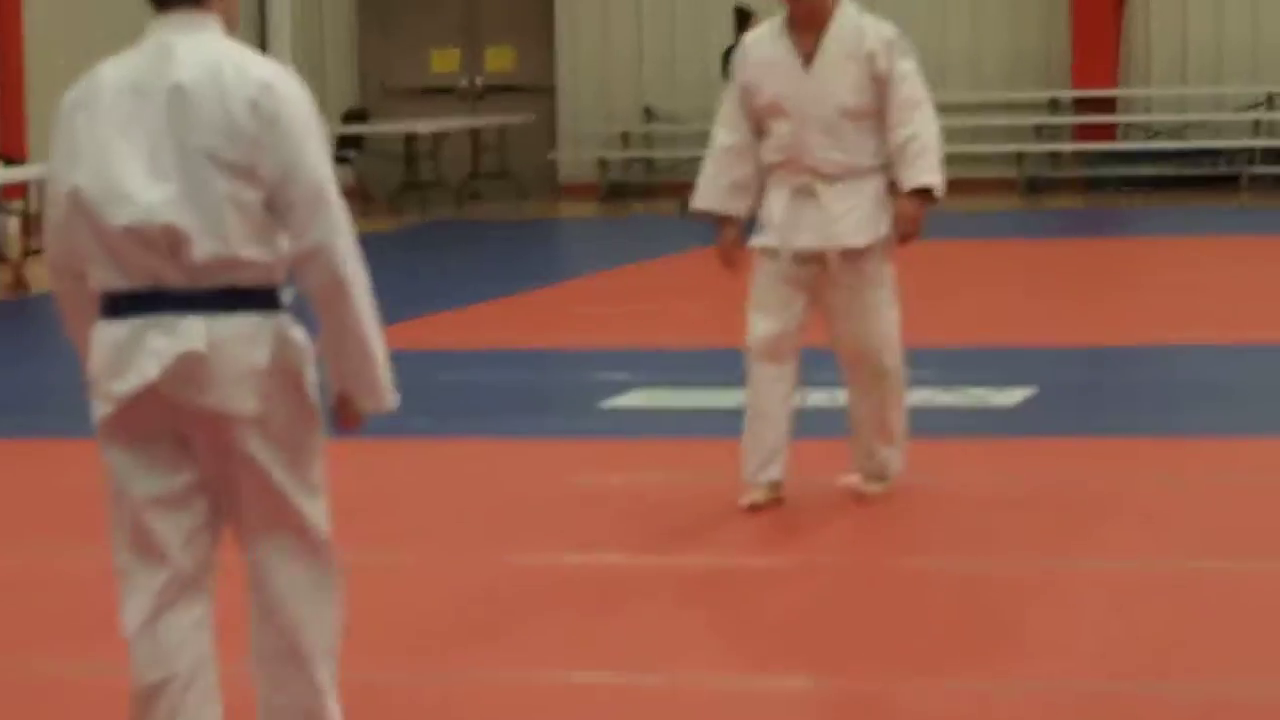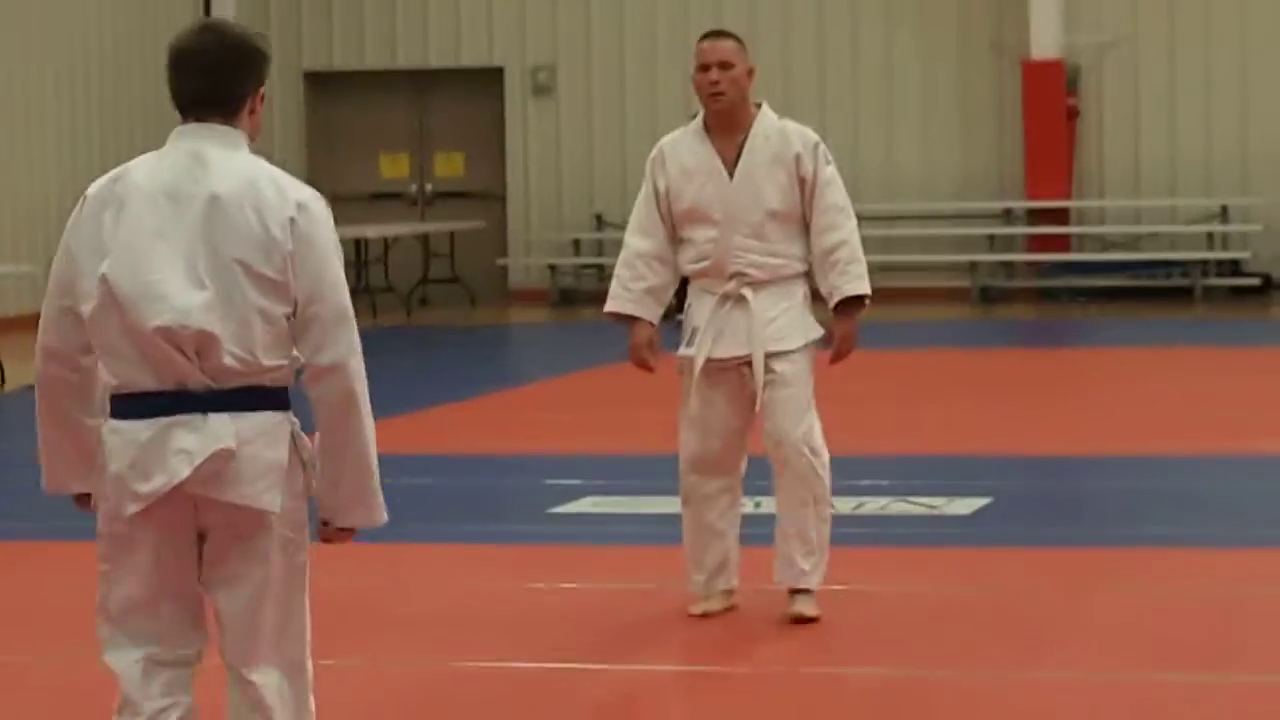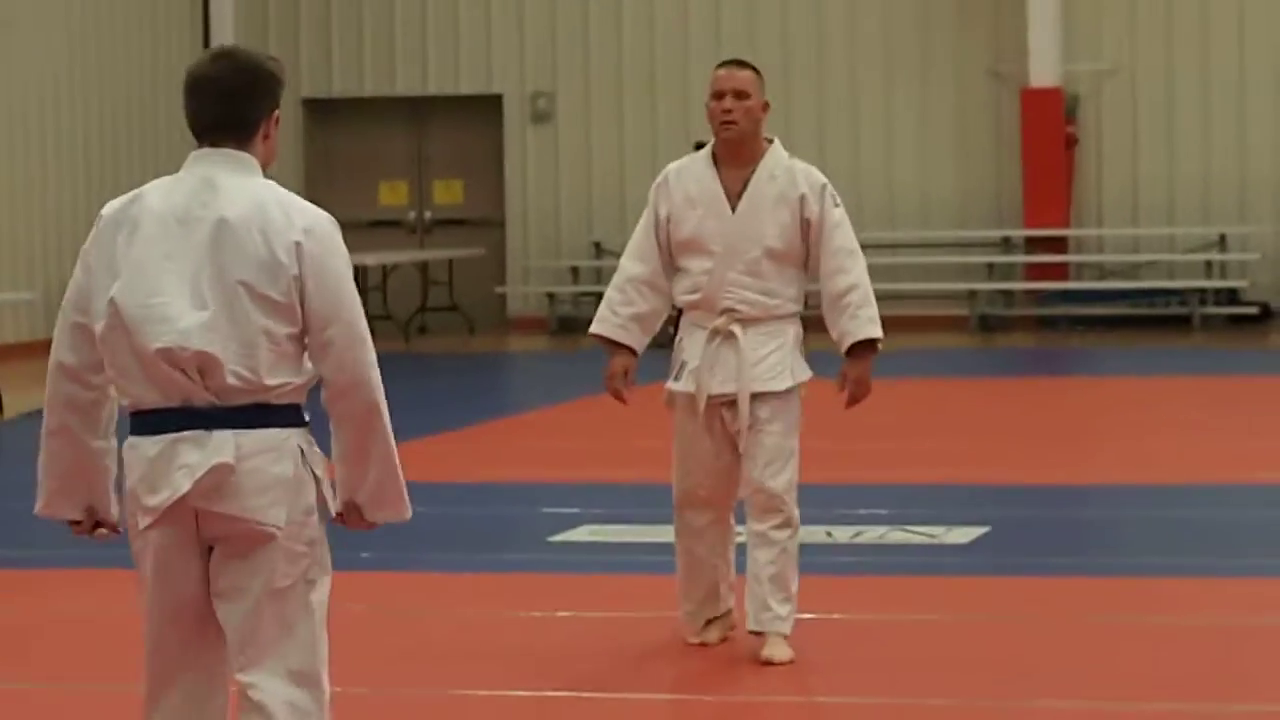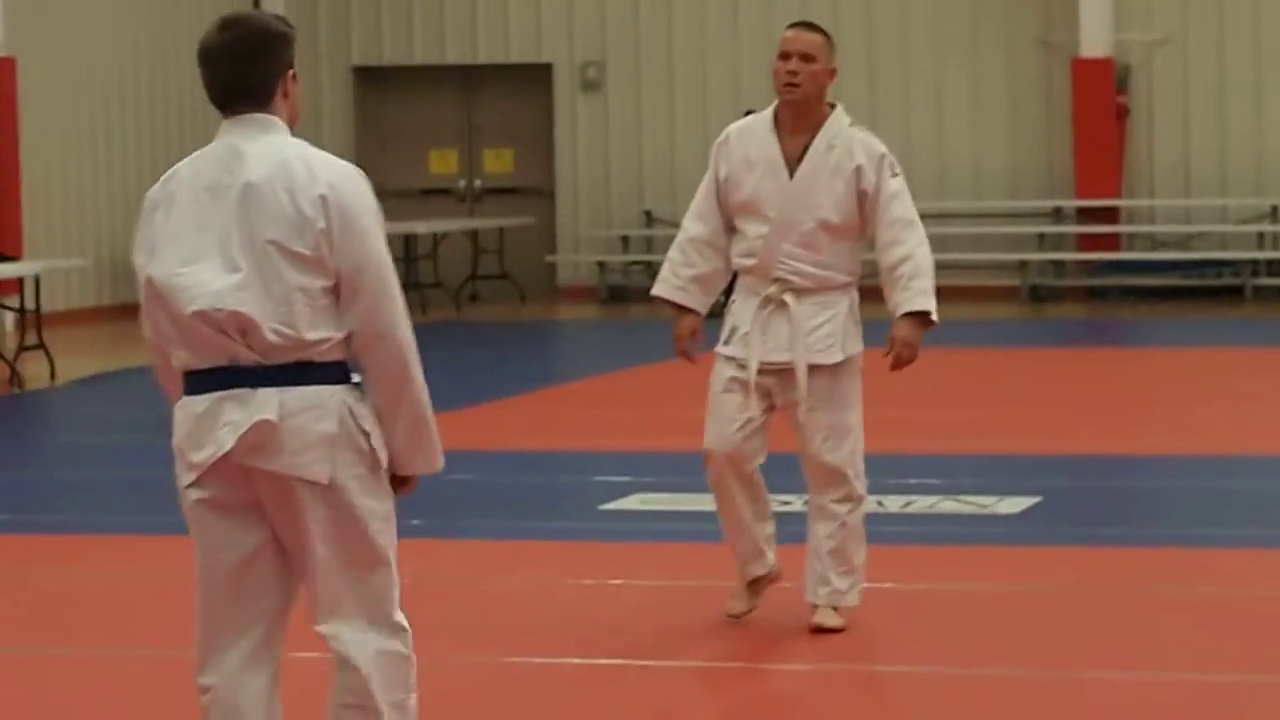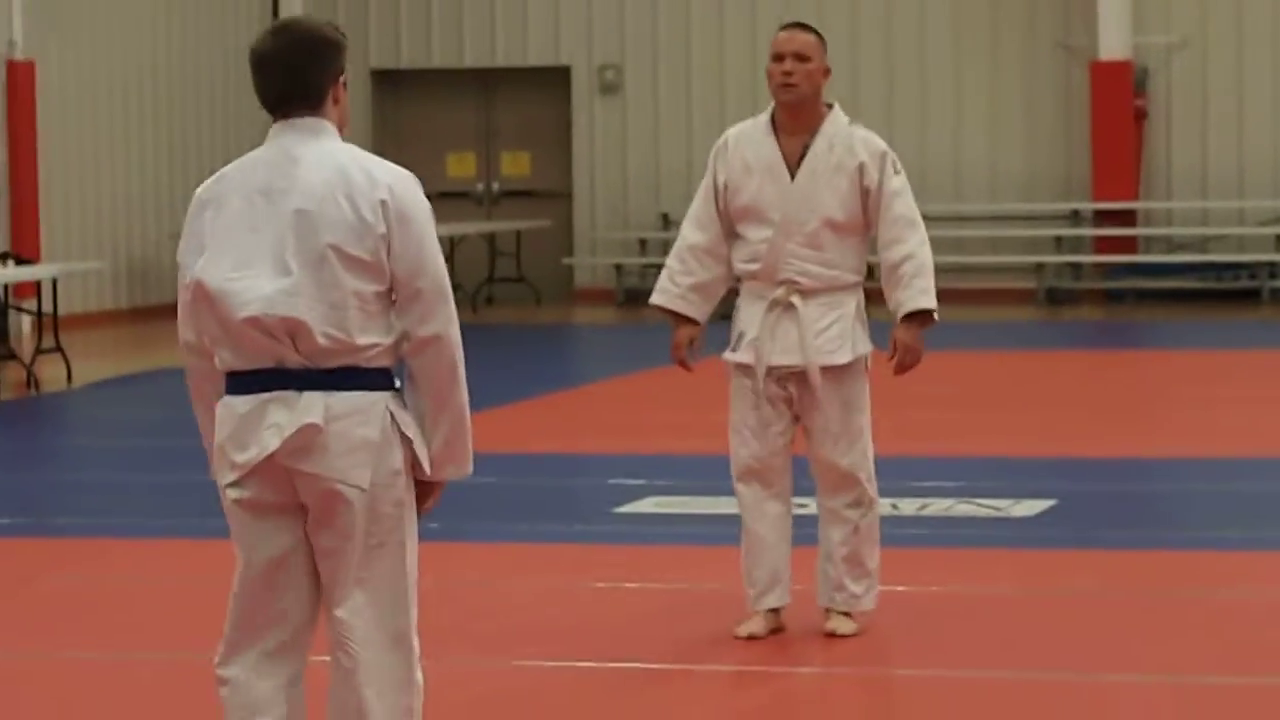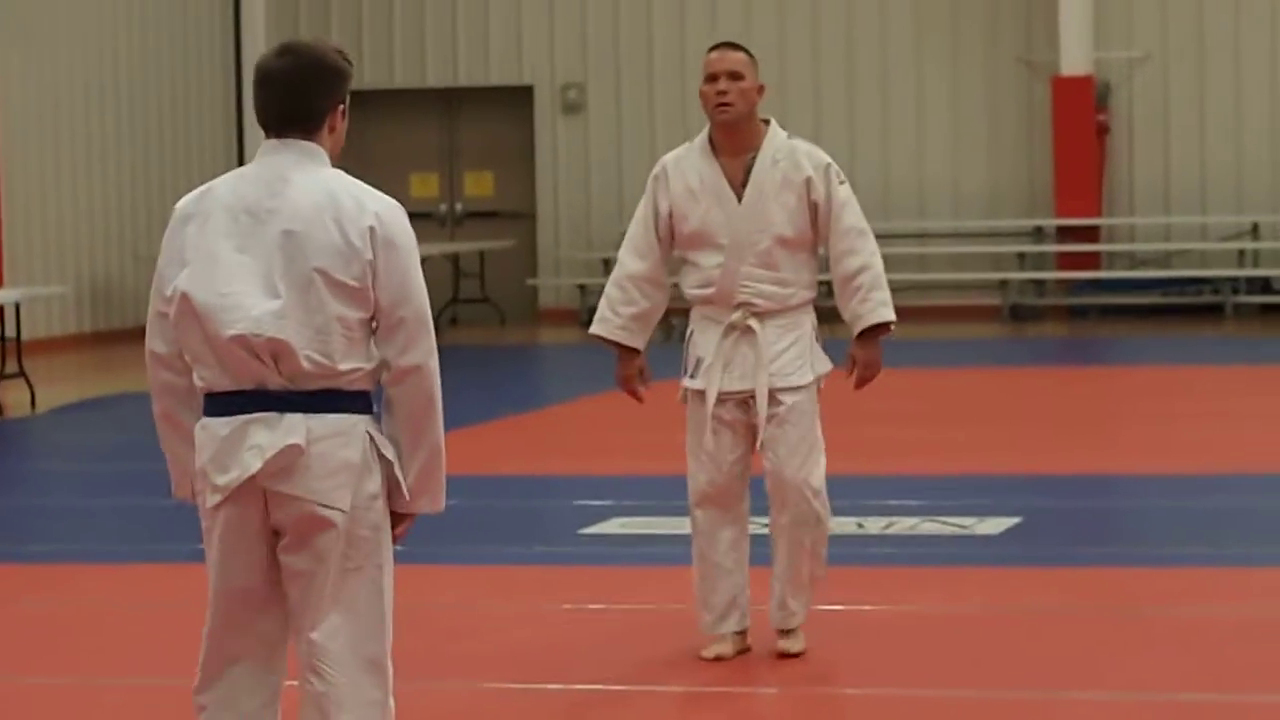
dt=0.3s
person 1, frame 1
left shoulder: (89, 95)
right shoulder: (260, 84)
left elbow: (68, 258)
right elbow: (320, 238)
right wrist: (357, 374)
left hip: (131, 347)
right hip: (239, 343)
left knee: (159, 575)
right knee: (291, 549)
person 1, frame 2
left shoulder: (107, 196)
right shoulder: (290, 201)
left elbow: (62, 350)
right elbow: (333, 359)
left wrist: (76, 464)
right wrist: (347, 492)
left hip: (139, 448)
right hip: (251, 447)
left knee: (146, 649)
right knee: (267, 659)
person 1, frame 3
left shoulder: (121, 218)
right shoulder: (299, 224)
left elbow: (75, 367)
right elbow: (351, 371)
left wrist: (77, 486)
right wrist: (371, 485)
left hip: (157, 463)
right hip: (263, 465)
person 1, frame 4
left shoulder: (167, 193)
right shoulder: (328, 179)
left elbow: (163, 339)
right elbow: (380, 325)
right wrist: (406, 442)
left hip: (209, 428)
right hip: (314, 421)
left knee: (232, 636)
right knee: (363, 620)
person 1, frame 5
left shoulder: (213, 195)
right shoulder: (384, 185)
left elbow: (197, 342)
right elbow: (431, 330)
right wrist: (438, 451)
left hip: (250, 428)
right hip: (355, 427)
left knee: (258, 633)
right knee: (371, 632)
person 1, frame 6
left shoulder: (195, 212)
right shoulder: (369, 213)
left elbow: (167, 359)
right elbow: (410, 362)
left wrist: (192, 470)
right wrist: (413, 481)
left hip: (229, 450)
right hip: (331, 452)
left knee: (235, 653)
right knee: (343, 652)
person 2, frame 1
right shoulder: (755, 49)
left elbow: (912, 119)
right elbow: (736, 139)
left wrist: (914, 194)
right wrist: (729, 218)
left hip: (854, 211)
right hip: (783, 215)
left knee: (869, 345)
right knee: (768, 343)
left ankle: (877, 462)
right ankle: (763, 476)
person 2, frame 2
left shoulder: (798, 145)
right shoulder: (670, 155)
left elbow: (834, 231)
right elbow: (648, 244)
left wrist: (846, 308)
right wrist: (640, 319)
left hip: (781, 317)
right hip: (708, 320)
left knee: (797, 450)
right knee: (707, 460)
left ankle: (801, 583)
right ankle: (714, 583)
person 2, frame 3
left shoulder: (804, 185)
right shoulder: (674, 183)
left elbow: (842, 270)
right elbow: (643, 270)
left wrist: (859, 351)
right wrist: (622, 346)
left hip: (769, 357)
right hip: (699, 354)
left knee: (773, 496)
right knee: (698, 497)
left ankle: (773, 626)
right ankle: (709, 611)
person 2, frame 4
left shoulder: (864, 153)
right shoulder: (736, 143)
left elbow: (902, 240)
right elbow: (705, 231)
left wrist: (910, 317)
right wrist: (688, 305)
left hip: (824, 325)
right hip: (750, 320)
left knee: (833, 466)
right knee: (726, 451)
left ankle: (831, 595)
right ankle: (757, 566)
person 2, frame 5
left shoulder: (864, 150)
right shoulder: (734, 148)
left elbow: (903, 239)
right elbow: (704, 238)
left wrist: (911, 318)
right wrist: (686, 314)
left hip: (832, 327)
right hip: (757, 325)
left knee: (844, 470)
right knee: (756, 469)
left ankle: (846, 600)
right ankle: (766, 602)
person 2, frame 6
left shoulder: (808, 165)
right shoulder: (673, 173)
left elbow: (853, 251)
right elbow: (641, 264)
left wrist: (868, 332)
right wrist: (628, 345)
left hip: (786, 346)
right hip: (713, 349)
left knee: (798, 488)
right knee: (714, 493)
left ankle: (790, 618)
right ankle: (727, 624)
